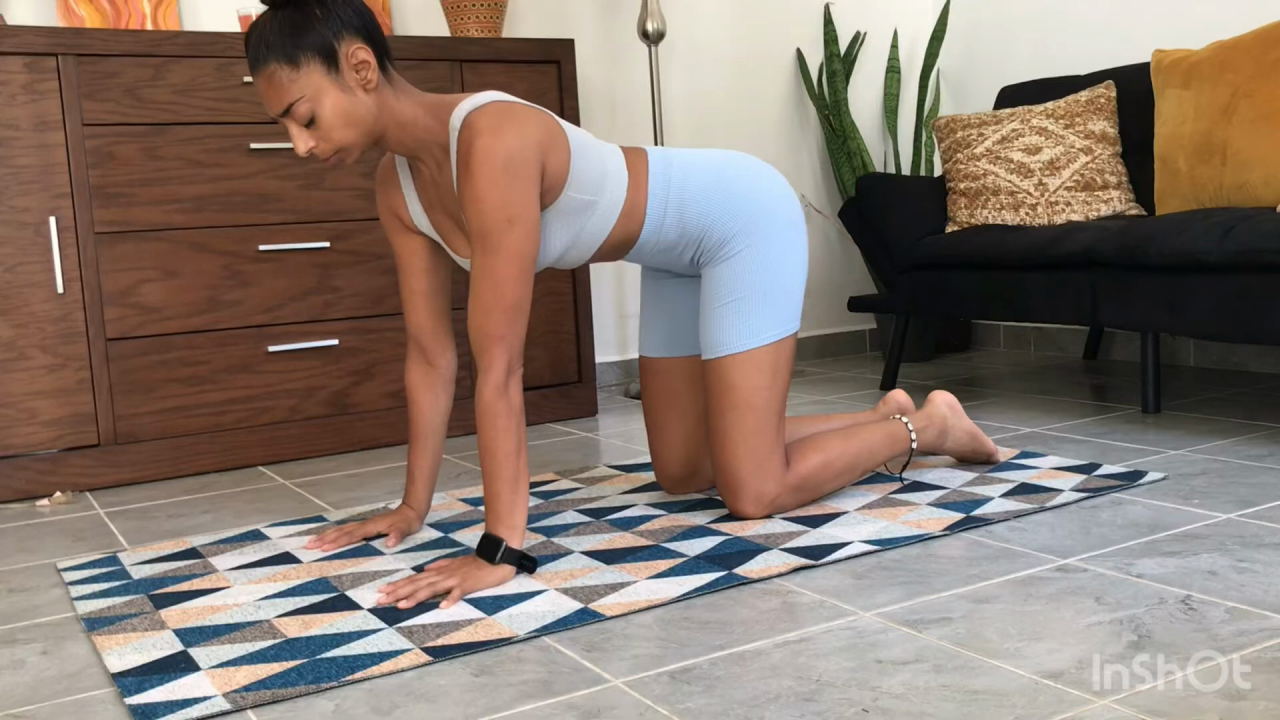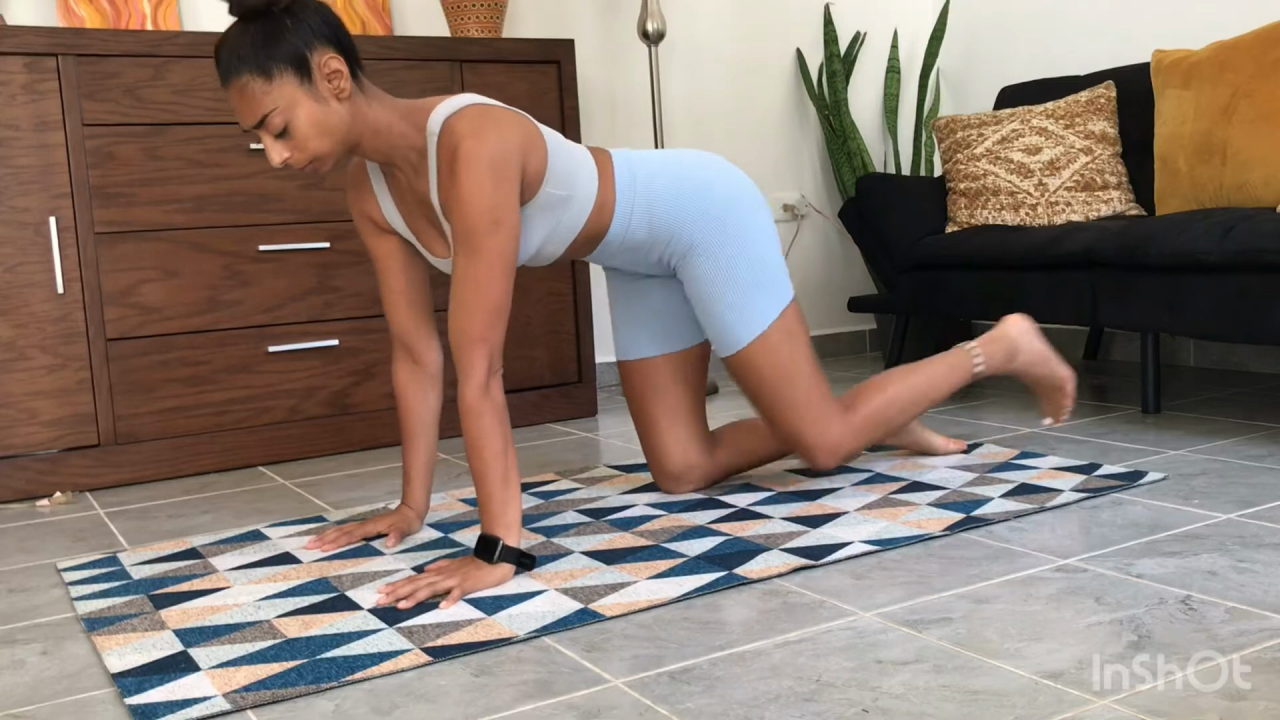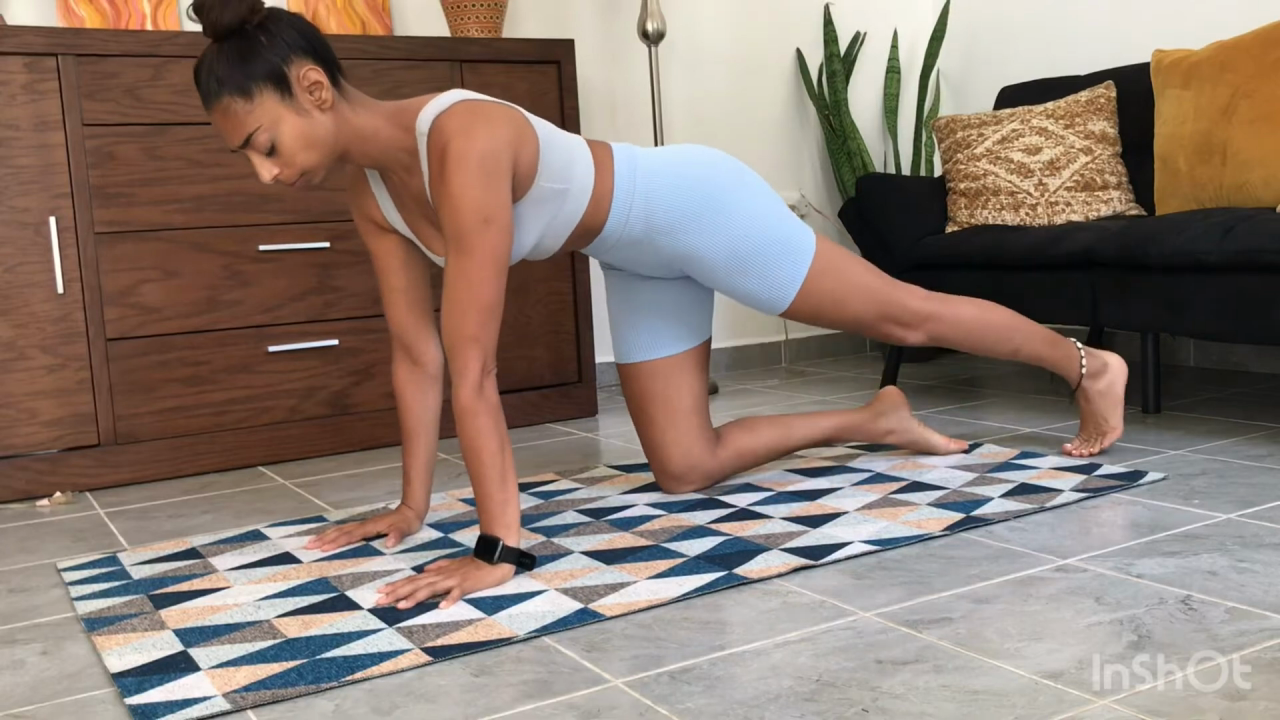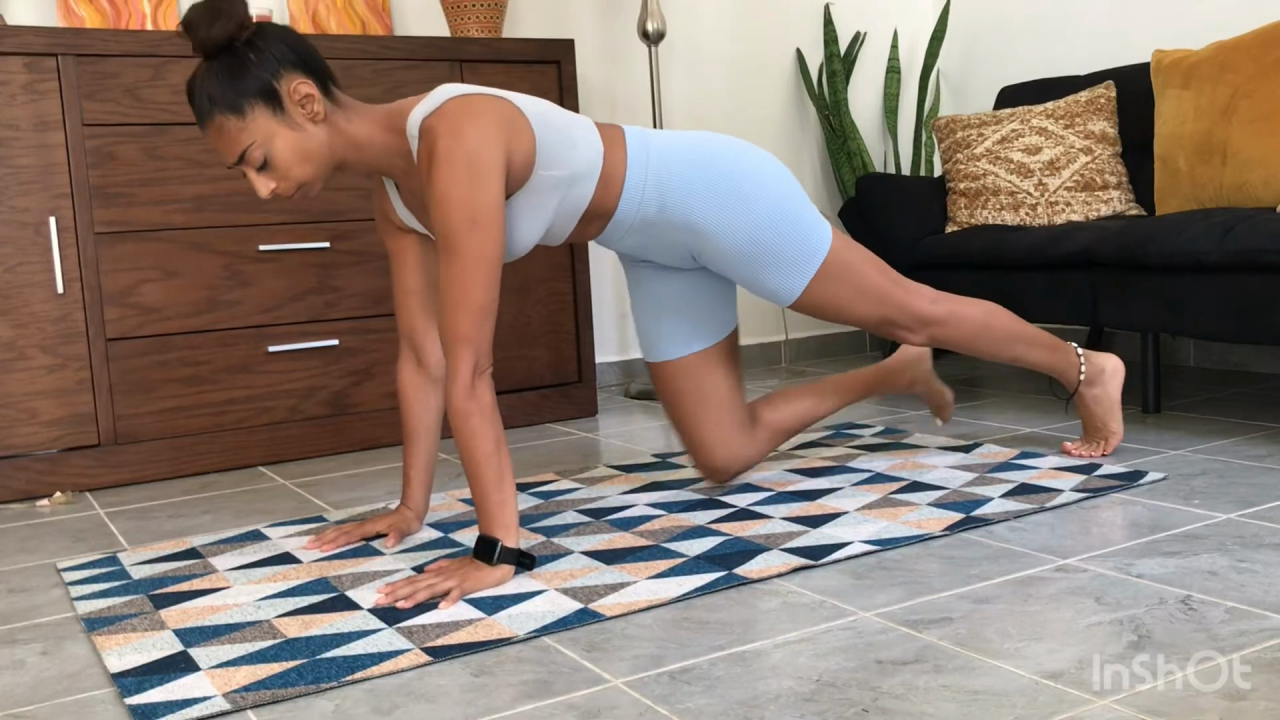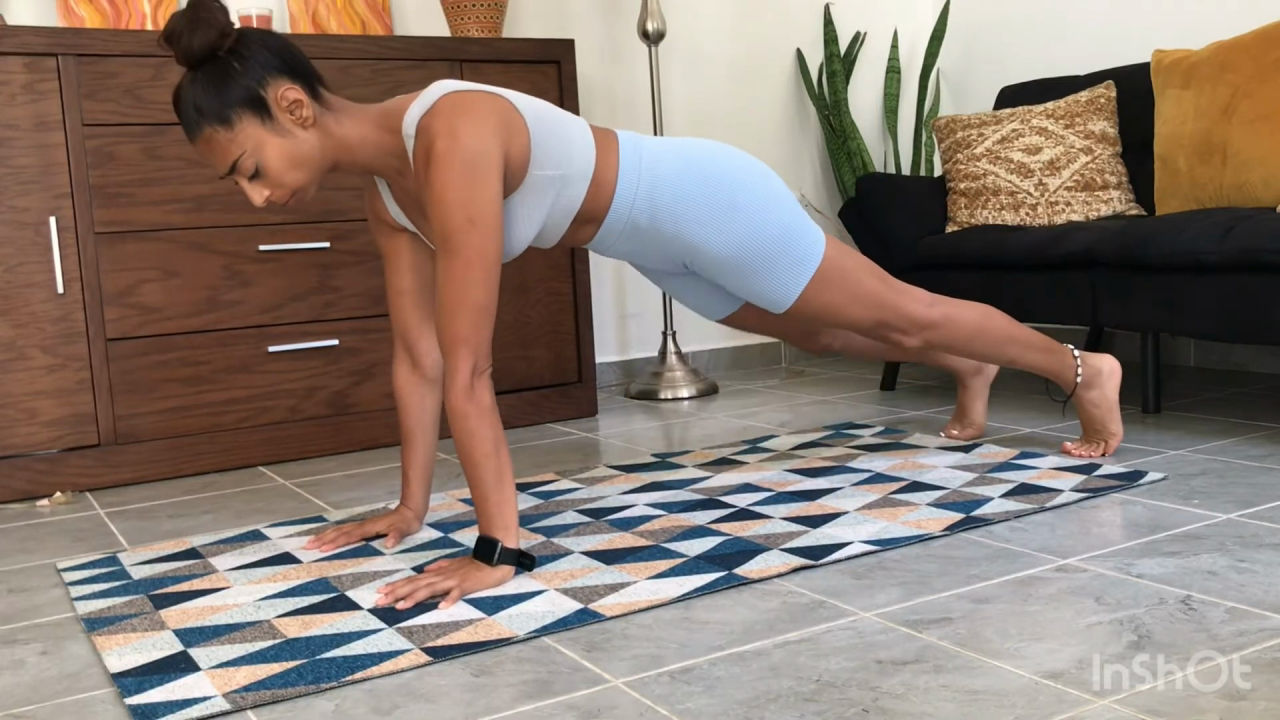
dt=0.4s
person 1, frame 1
left shoulder: (493, 141)
right shoulder: (398, 186)
left elbow: (497, 368)
right elbow: (430, 356)
left wrist: (502, 547)
right wrist: (413, 508)
left hip: (742, 215)
right hip: (681, 251)
left knee: (753, 496)
right knee: (682, 475)
left ankle: (927, 424)
right ankle: (883, 419)
person 1, frame 2
left shoulder: (474, 142)
right shoulder: (369, 190)
left elbow: (478, 369)
right elbow: (416, 356)
left wrist: (500, 546)
right wrist: (412, 506)
left hip: (702, 213)
right hip: (640, 258)
left knee: (824, 444)
right knee: (682, 473)
left ankle: (1000, 347)
right ankle: (882, 421)
person 1, frame 3
left shoulder: (461, 140)
right shoulder: (371, 194)
left elbow: (472, 370)
right elbow: (416, 356)
left wrist: (500, 545)
right wrist: (412, 506)
left hip: (698, 207)
right hip: (639, 256)
left knee: (903, 316)
right knee: (686, 468)
left ankle: (1089, 365)
right ankle: (876, 420)
person 1, frame 4
left shoulder: (454, 139)
right shoulder: (391, 187)
left elbow: (468, 371)
right elbow: (421, 355)
left wrist: (499, 548)
right wrist: (411, 507)
left hip: (715, 195)
right hip: (656, 239)
left knee: (907, 310)
right knee: (723, 454)
left ankle: (1088, 371)
right ankle: (890, 378)
person 1, frame 5
left shoulder: (452, 139)
right shoulder: (385, 184)
left elbow: (467, 371)
right elbow: (417, 356)
left wrist: (499, 548)
right wrist: (409, 507)
left hip: (706, 203)
right hip: (659, 241)
left knee: (901, 314)
right knee: (823, 331)
left ankle: (1082, 371)
right ankle: (967, 369)
